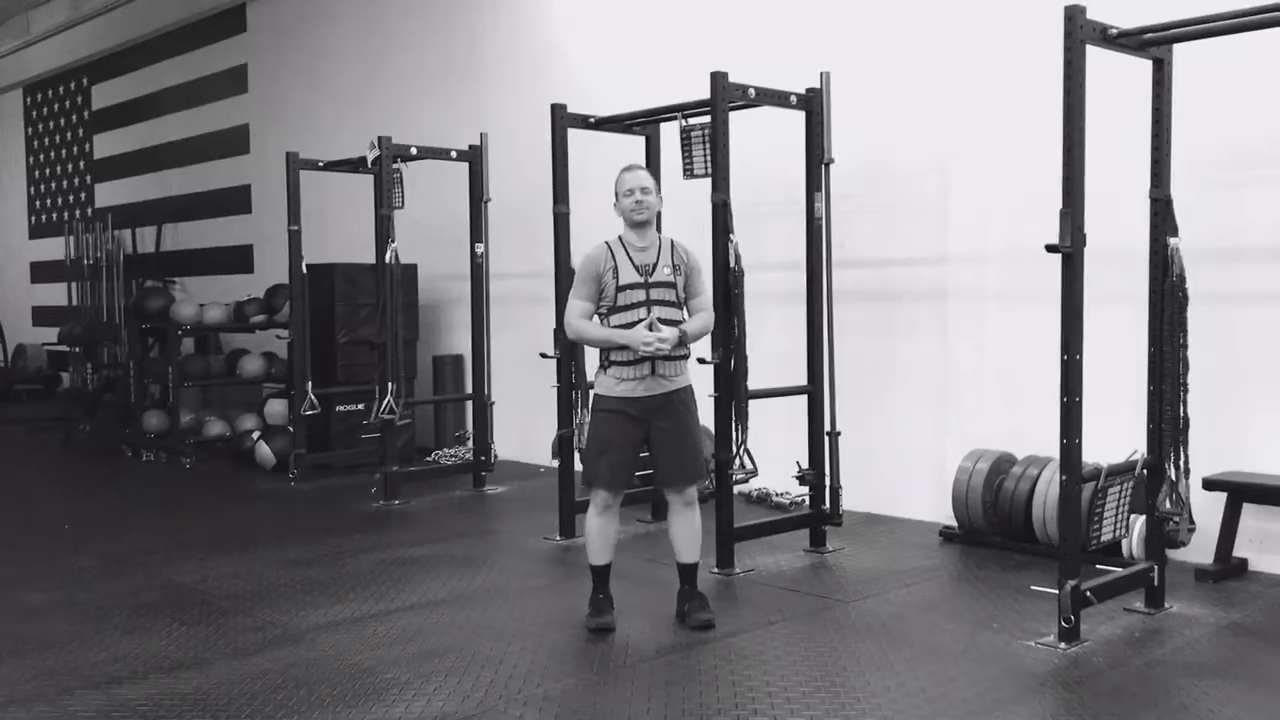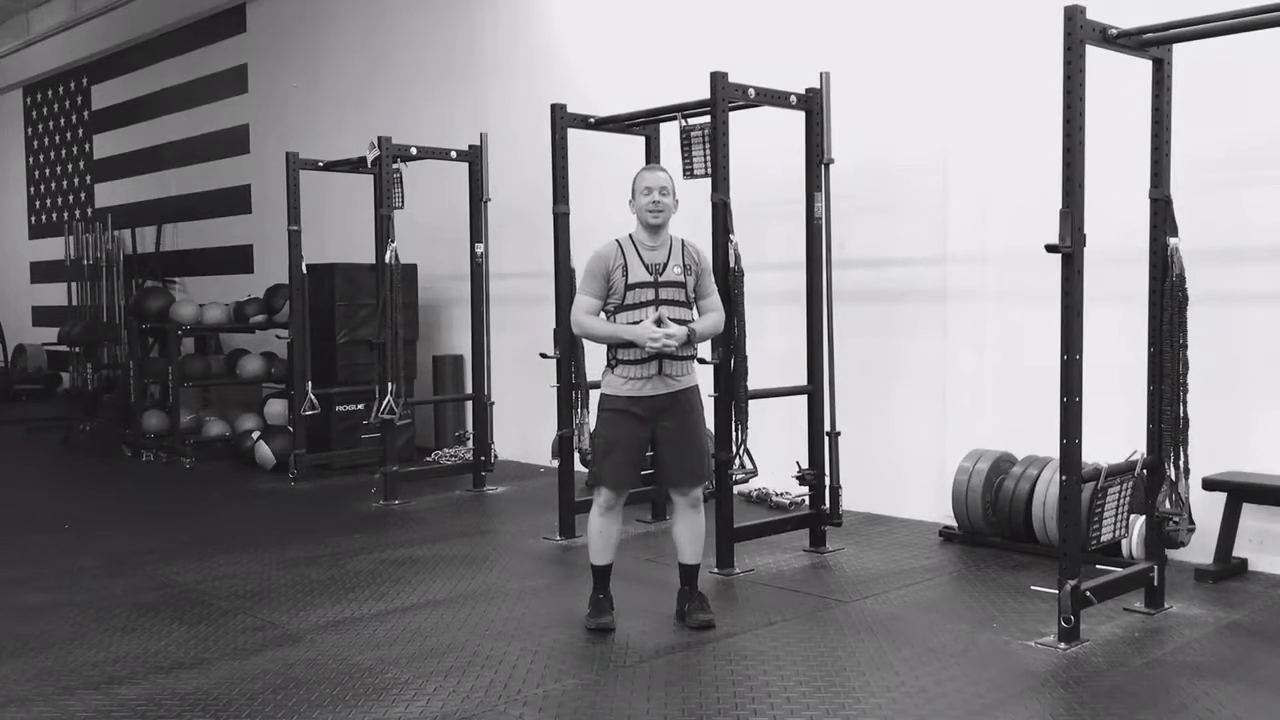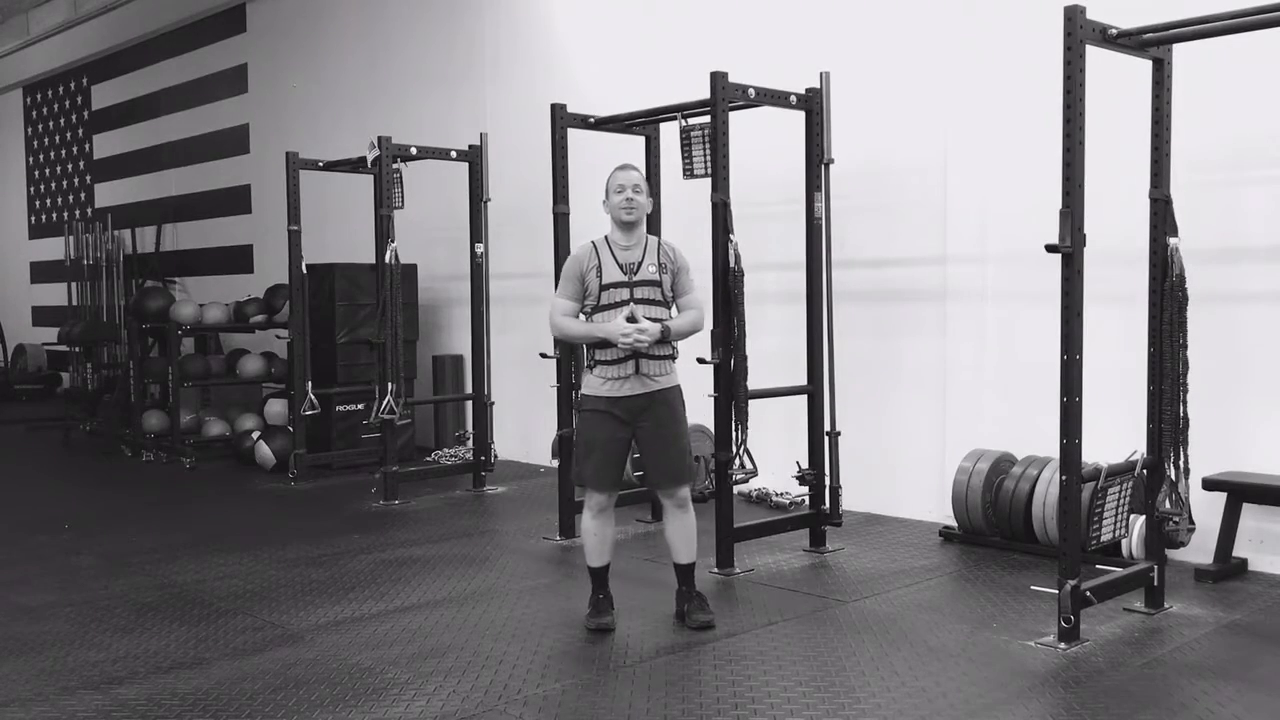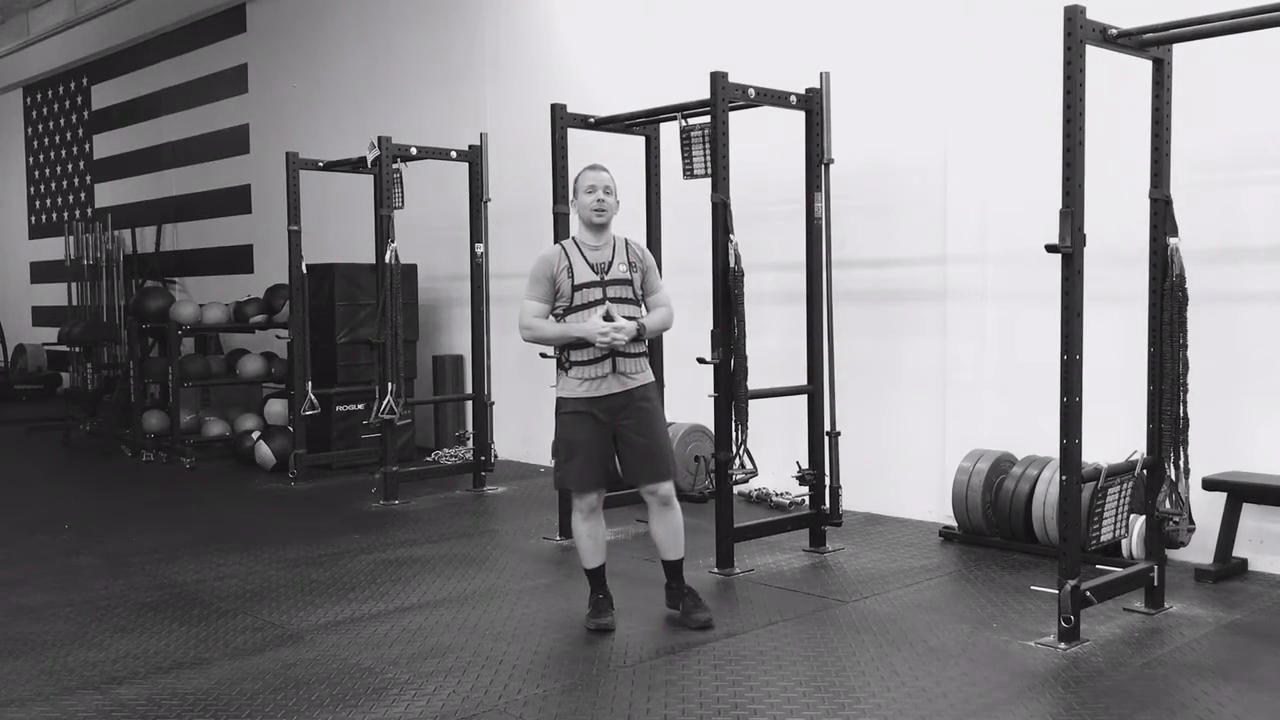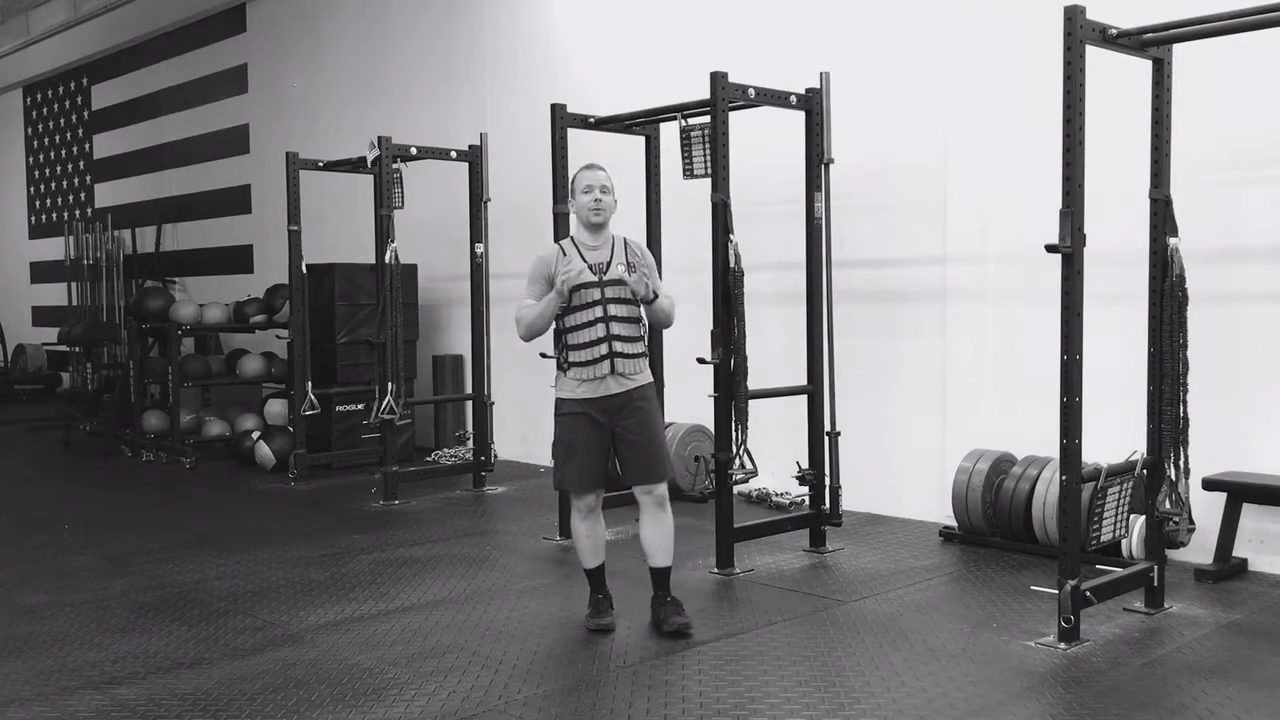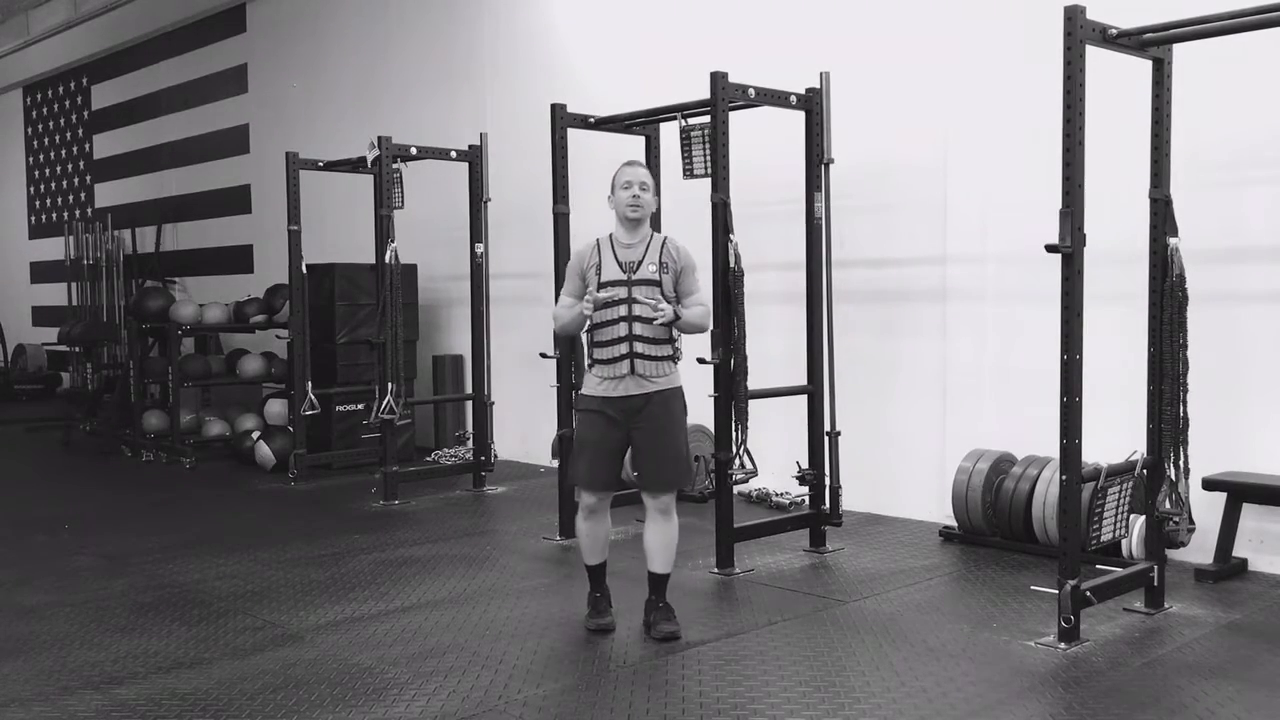
dt=0.7s
person 1, frame 1
left shoulder: (682, 256)
right shoulder: (598, 259)
left elbow: (706, 315)
right elbow: (574, 325)
left wrist: (677, 334)
right wrist: (627, 337)
left hip: (673, 392)
right hip: (617, 395)
left knee: (685, 493)
right knee: (604, 496)
left ankle: (689, 593)
right ankle: (600, 595)
person 1, frame 2
left shoulder: (693, 256)
right shoulder: (607, 256)
left elbow: (716, 316)
right elbow: (579, 320)
left wrist: (686, 333)
right wrist: (632, 332)
left hip: (679, 392)
right hip: (623, 394)
left knee: (689, 494)
right knee: (608, 495)
left ankle: (689, 593)
right ankle: (600, 595)
person 1, frame 3
left shoulder: (670, 255)
right shoulder: (583, 258)
left elbow: (696, 315)
right elbow: (558, 323)
left wrist: (660, 330)
right wrist: (606, 330)
left hip: (660, 390)
right hip: (603, 394)
left knee: (677, 494)
right knee: (598, 498)
left ankle: (687, 593)
right ankle: (600, 595)
person 1, frame 4
left shoulder: (637, 254)
right shoulder: (552, 260)
left elbow: (665, 312)
right elbow: (529, 327)
left wrist: (636, 326)
right wrist: (583, 330)
left hip: (637, 388)
right hip: (579, 396)
left knee: (661, 490)
right knee: (586, 500)
left ankle: (677, 588)
right ankle: (599, 595)
person 1, frame 5
left shoulder: (637, 253)
right shoulder: (550, 260)
left elbow: (667, 317)
right elbow: (525, 328)
left wrist: (650, 296)
right wrist: (558, 295)
left hip: (635, 390)
right hip: (579, 396)
left knee: (654, 493)
right knee: (585, 500)
left ankle: (663, 597)
right ankle: (599, 595)
person 1, frame 6
left shoulder: (675, 253)
right shoulder: (586, 255)
left elbow: (703, 316)
right elbow: (560, 322)
left wrist: (674, 315)
right wrist: (581, 311)
left hip: (659, 393)
right hip: (601, 394)
left knee: (661, 500)
right knee: (592, 499)
left ankle: (657, 601)
right ankle: (598, 593)
